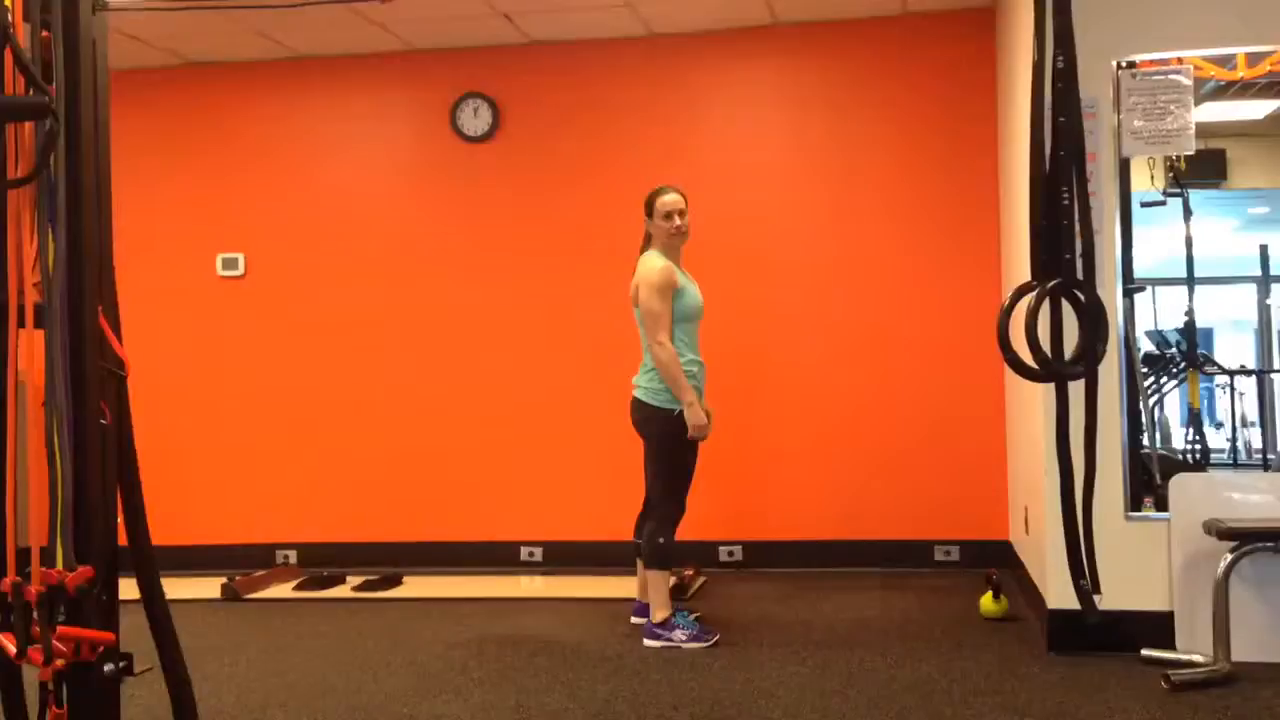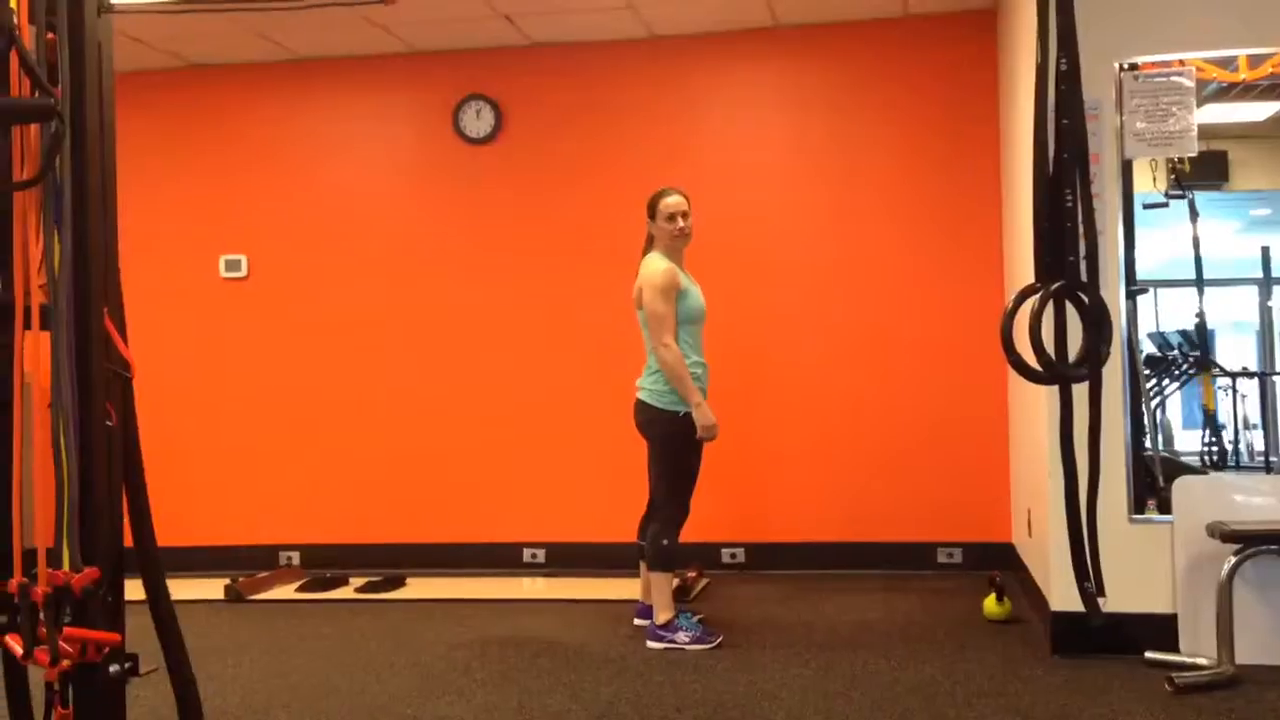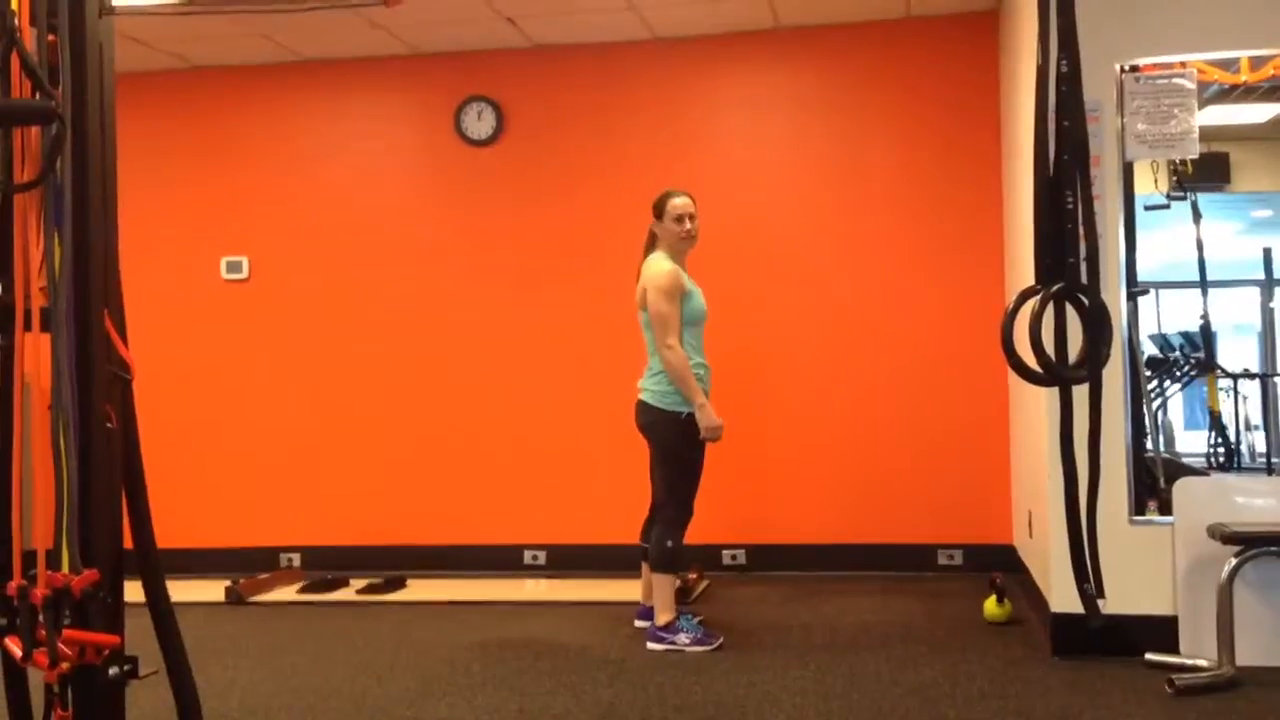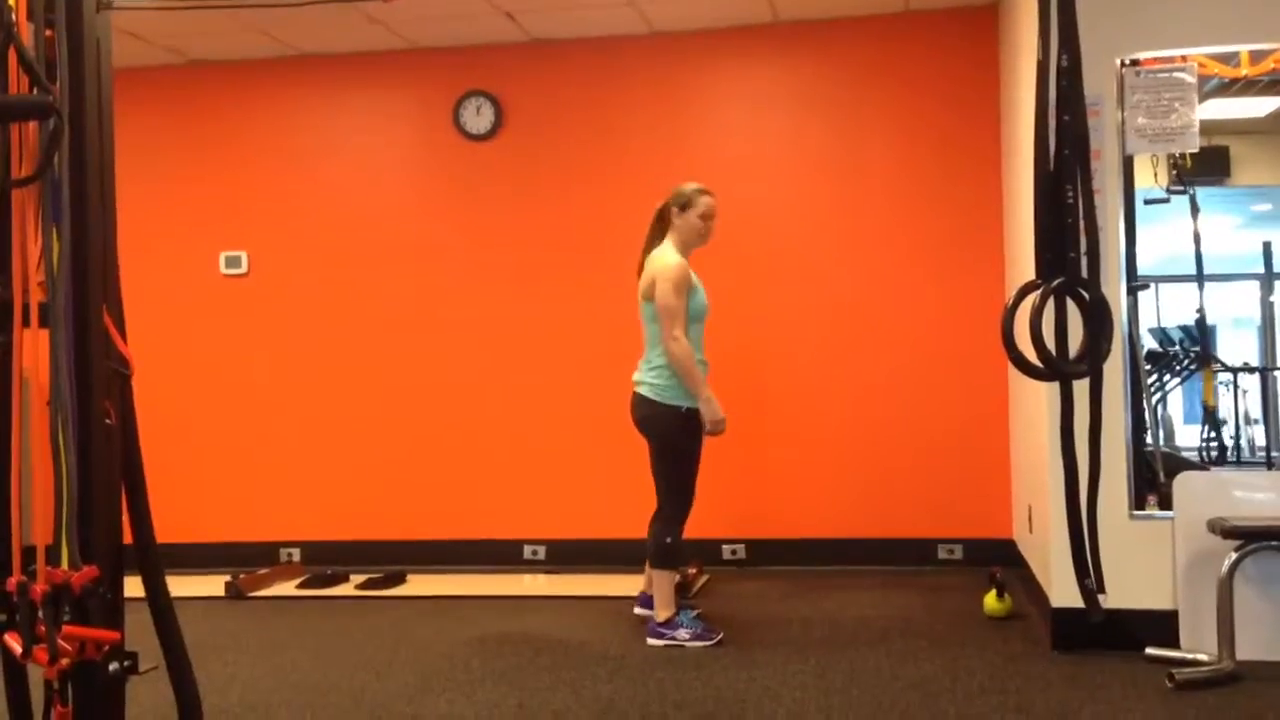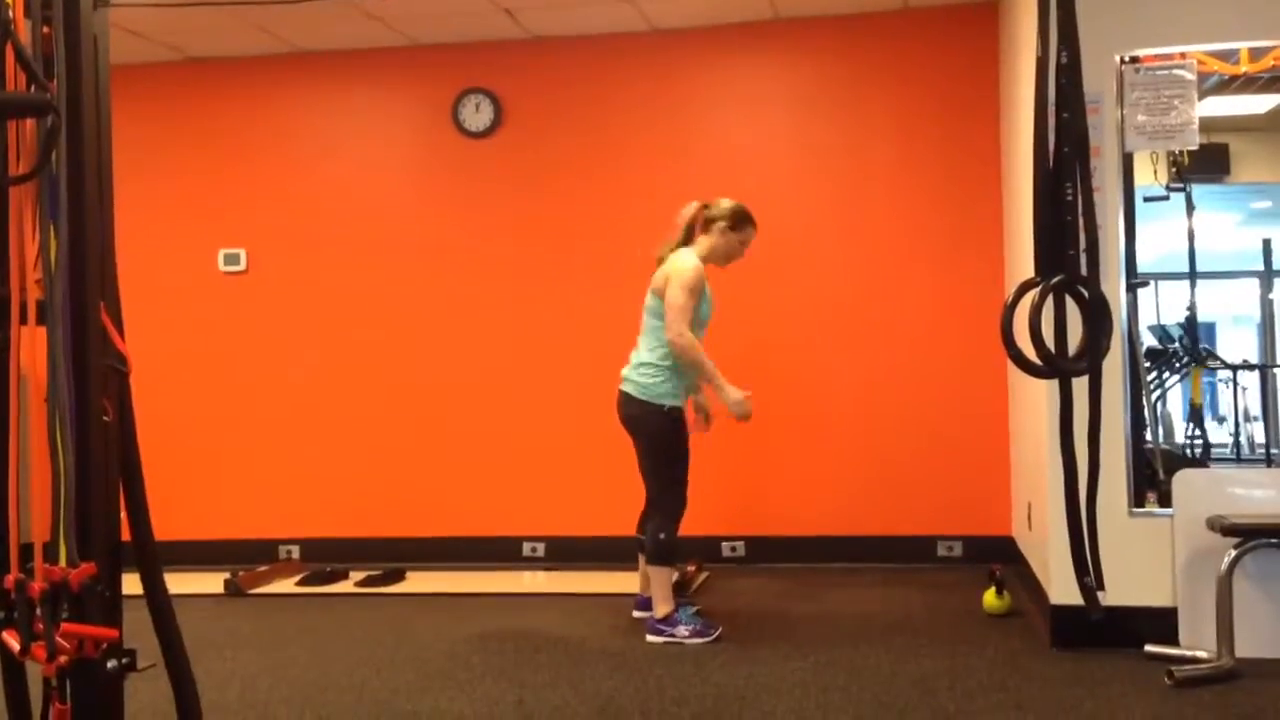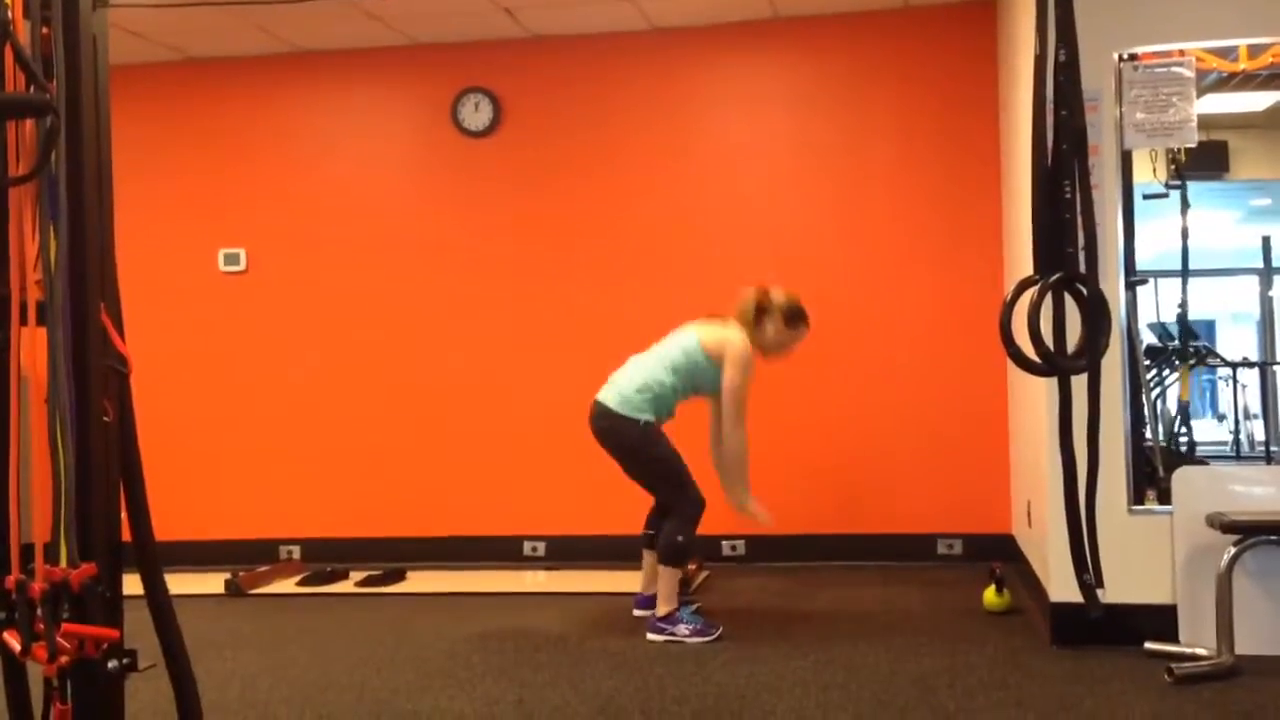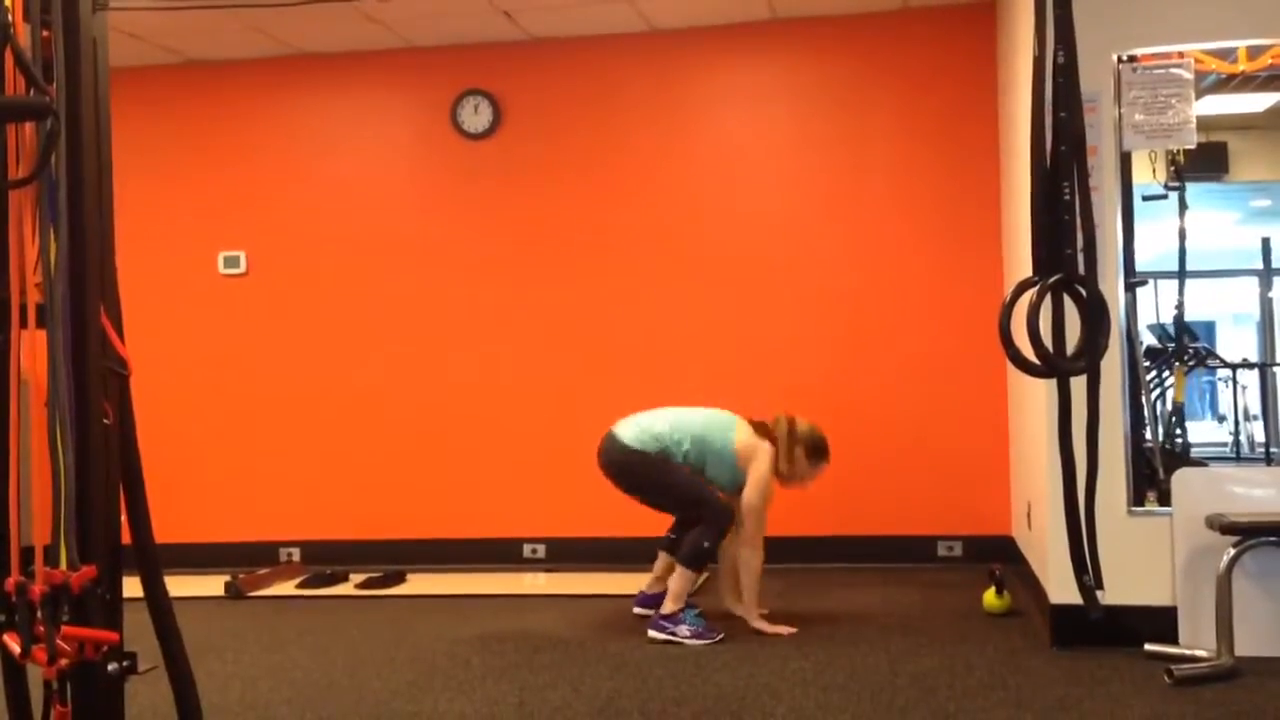
dt=0.3s
person 1, frame 1
left shoulder: (672, 267)
right shoulder: (656, 268)
right elbow: (660, 345)
left wrist: (694, 402)
right wrist: (690, 404)
left hip: (667, 403)
right hip: (664, 406)
left knee: (659, 504)
right knee: (666, 507)
left ankle: (647, 601)
right ankle: (660, 622)
person 1, frame 2
left shoulder: (674, 270)
right shoulder: (659, 271)
right elbow: (665, 347)
left wrist: (695, 404)
right wrist: (699, 406)
left hip: (669, 406)
right hip: (669, 408)
left knee: (662, 507)
right knee: (671, 510)
left ankle: (650, 604)
right ankle: (664, 624)
person 1, frame 3
left shoulder: (672, 270)
right shoulder: (663, 272)
right elbow: (669, 348)
left wrist: (698, 405)
right wrist: (703, 407)
left hip: (668, 407)
right hip: (672, 409)
left knee: (665, 509)
right knee: (675, 511)
left ankle: (651, 605)
right ankle: (664, 626)
person 1, frame 4
left shoulder: (671, 263)
right shoulder: (670, 264)
right elbow: (675, 342)
left wrist: (699, 399)
right wrist: (709, 401)
left hip: (663, 400)
right hip: (668, 404)
left knee: (672, 502)
right knee: (676, 505)
left ankle: (651, 595)
right ankle: (664, 620)
person 1, frame 5
left shoulder: (683, 266)
right shoulder: (688, 266)
right elbow: (678, 337)
left wrist: (695, 394)
right wrist: (724, 389)
left hip: (646, 398)
right hip: (653, 401)
left knee: (662, 499)
right knee: (668, 502)
left ankle: (648, 596)
right ankle: (663, 617)
person 1, frame 6
left shoulder: (726, 340)
right shoulder: (739, 346)
left elbow: (721, 431)
right elbow: (732, 432)
left wrist: (732, 489)
right wrist: (743, 497)
left hip: (615, 410)
right hip: (624, 416)
left knee: (669, 500)
right knee: (687, 503)
left ankle: (650, 599)
right ankle: (665, 617)
person 1, frame 7
left shoulder: (748, 452)
right shoulder: (762, 460)
left elbow: (736, 536)
right elbow: (751, 544)
left wrist: (732, 599)
right wrist: (753, 615)
left hip: (624, 445)
right hip: (632, 452)
left knee: (700, 514)
right knee: (714, 516)
left ankle: (652, 594)
right ankle: (670, 616)
